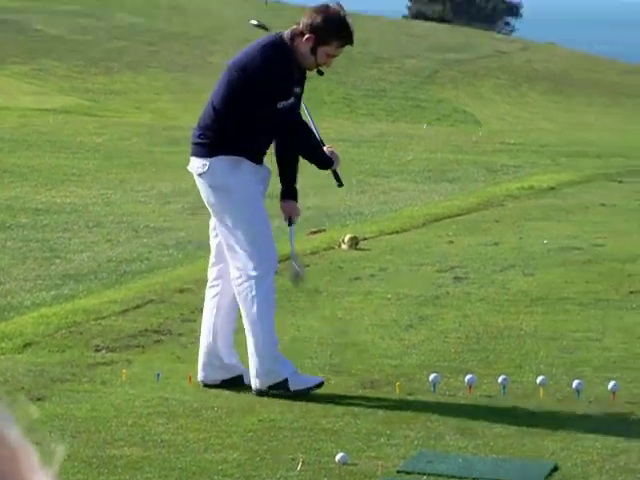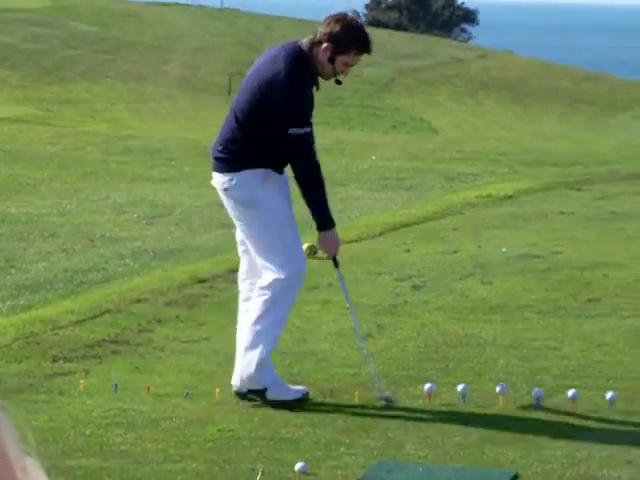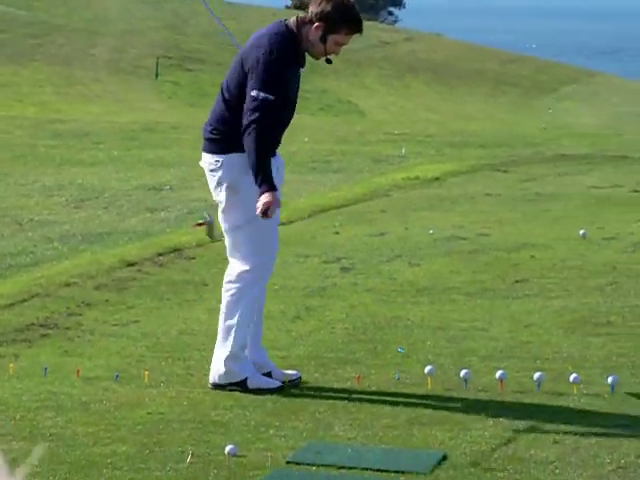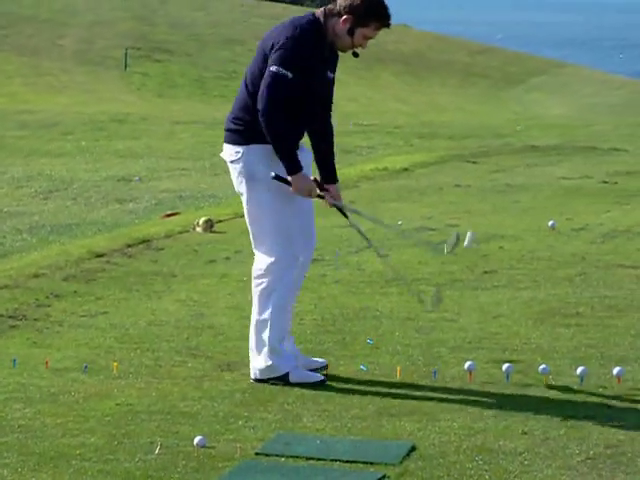
dt=1s
person 1, frame 1
left shoulder: (289, 64)
right shoulder: (269, 63)
left elbow: (284, 132)
right elbow: (292, 131)
left wrist: (289, 193)
right wrist: (326, 160)
left hip: (236, 163)
right hip: (223, 163)
left knee: (229, 265)
right knee: (256, 262)
left ankle: (216, 366)
right ankle: (268, 371)
person 1, frame 2
left shoulder: (291, 57)
right shoulder: (291, 78)
right elbow: (304, 157)
right wrist: (325, 225)
left hip: (253, 172)
right hip: (247, 176)
left knee: (261, 274)
right knee: (286, 269)
left ankle: (255, 373)
right ankle: (252, 374)
person 1, frame 3
left shoulder: (290, 45)
right shoulder: (273, 52)
right elbow: (255, 120)
right wrist: (267, 188)
left hip: (257, 157)
right hip: (234, 159)
left knee: (260, 260)
right knee: (251, 262)
left ankle: (250, 359)
right ankle: (230, 368)
person 1, frame 4
left shoulder: (327, 51)
right shoulder: (295, 40)
left elbow: (319, 117)
right elbow: (269, 107)
left wrist: (328, 176)
right wrist: (294, 170)
left hip: (283, 152)
right hip: (256, 151)
left knee: (299, 248)
right knee: (279, 255)
left ankle: (279, 346)
right ankle: (269, 361)
